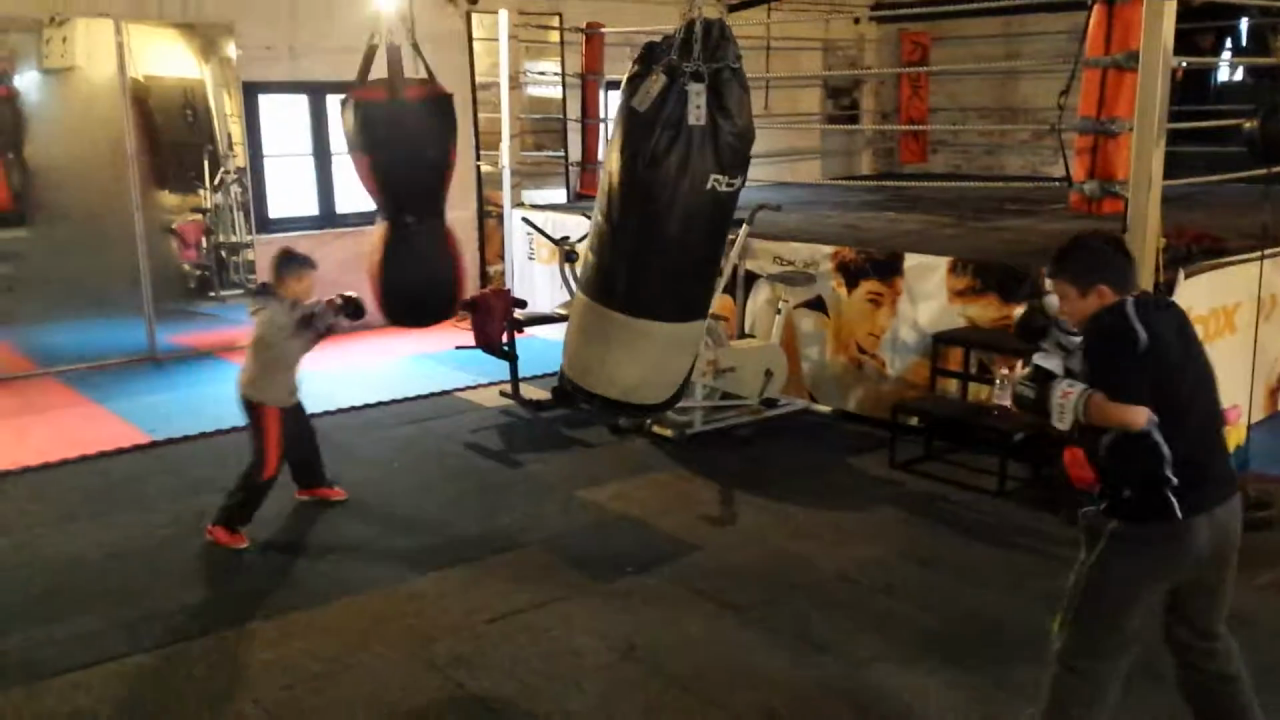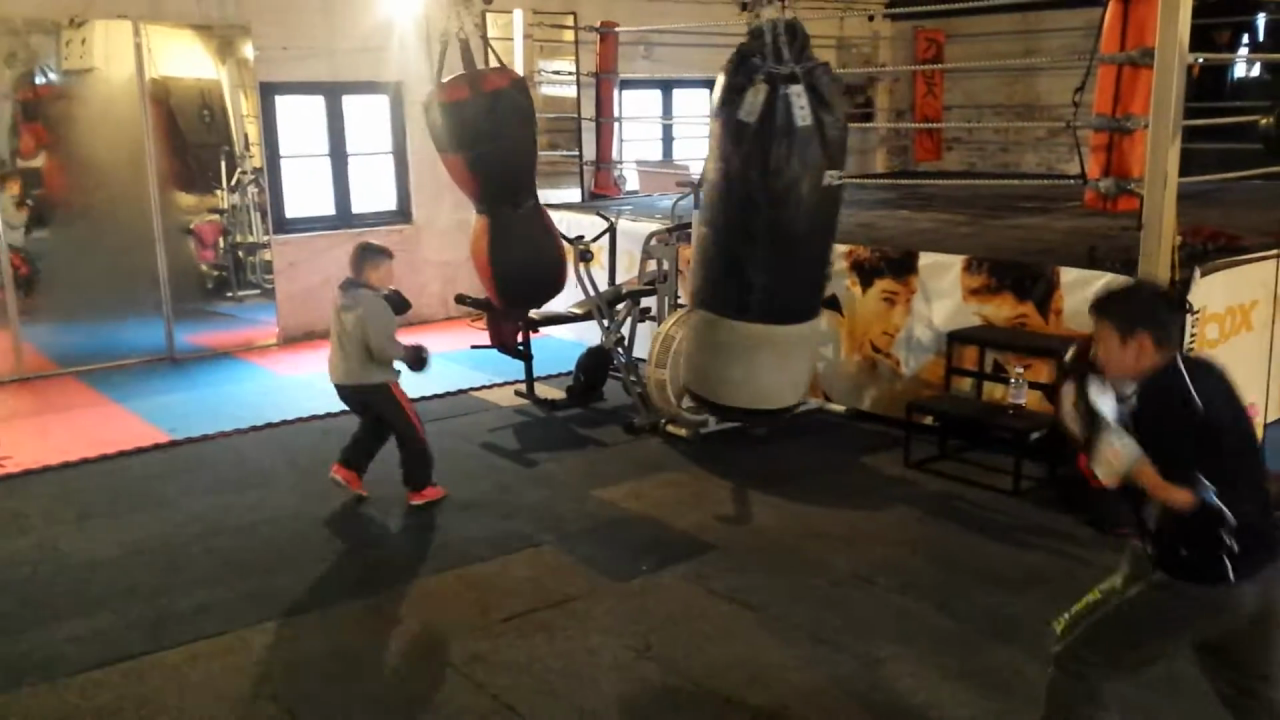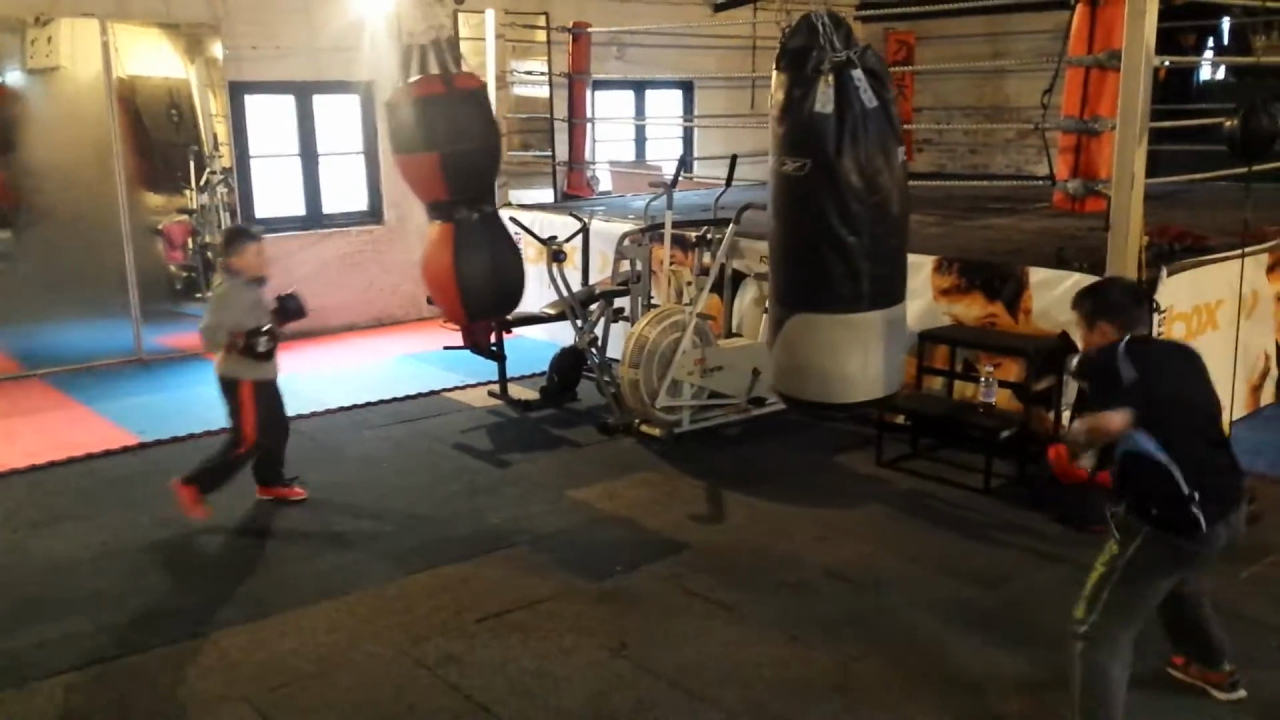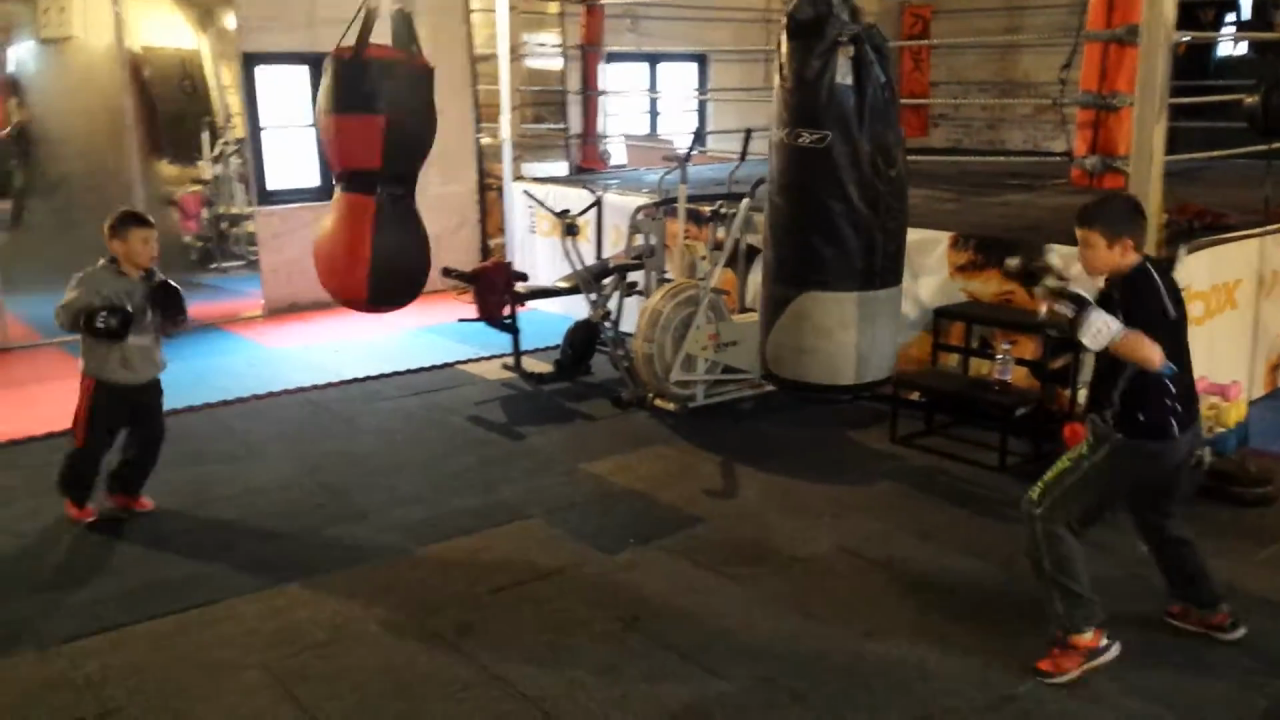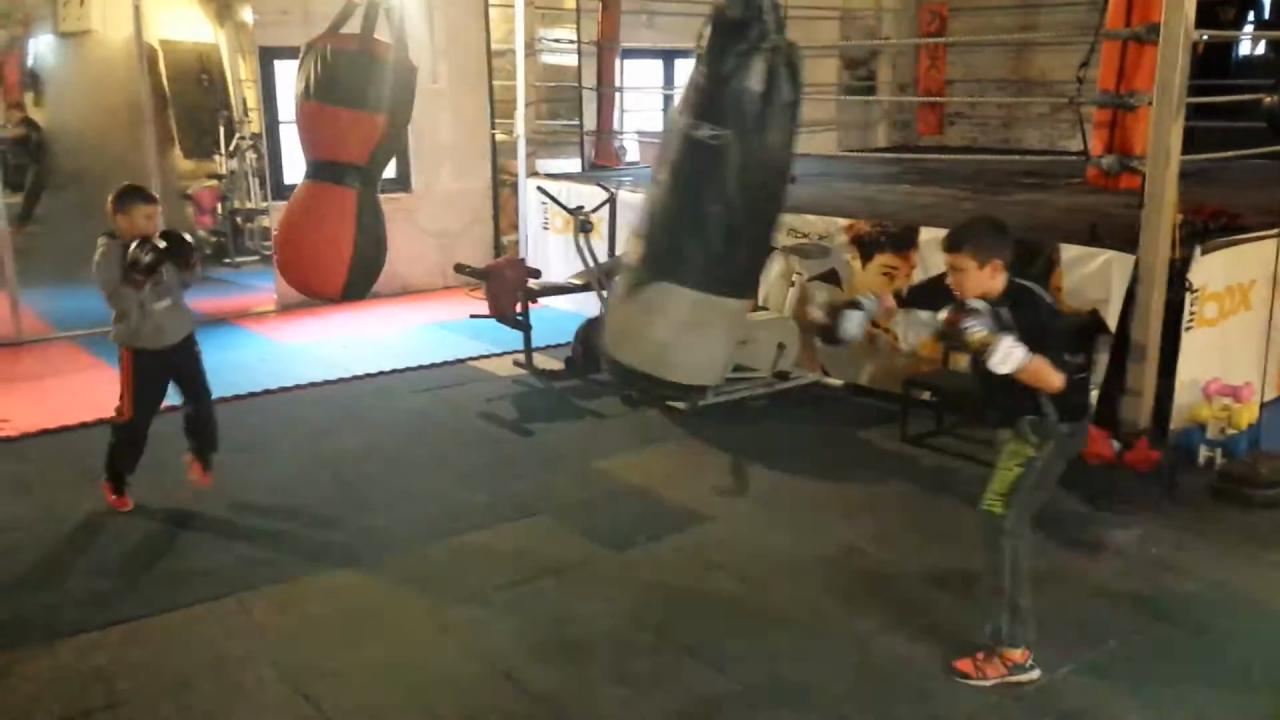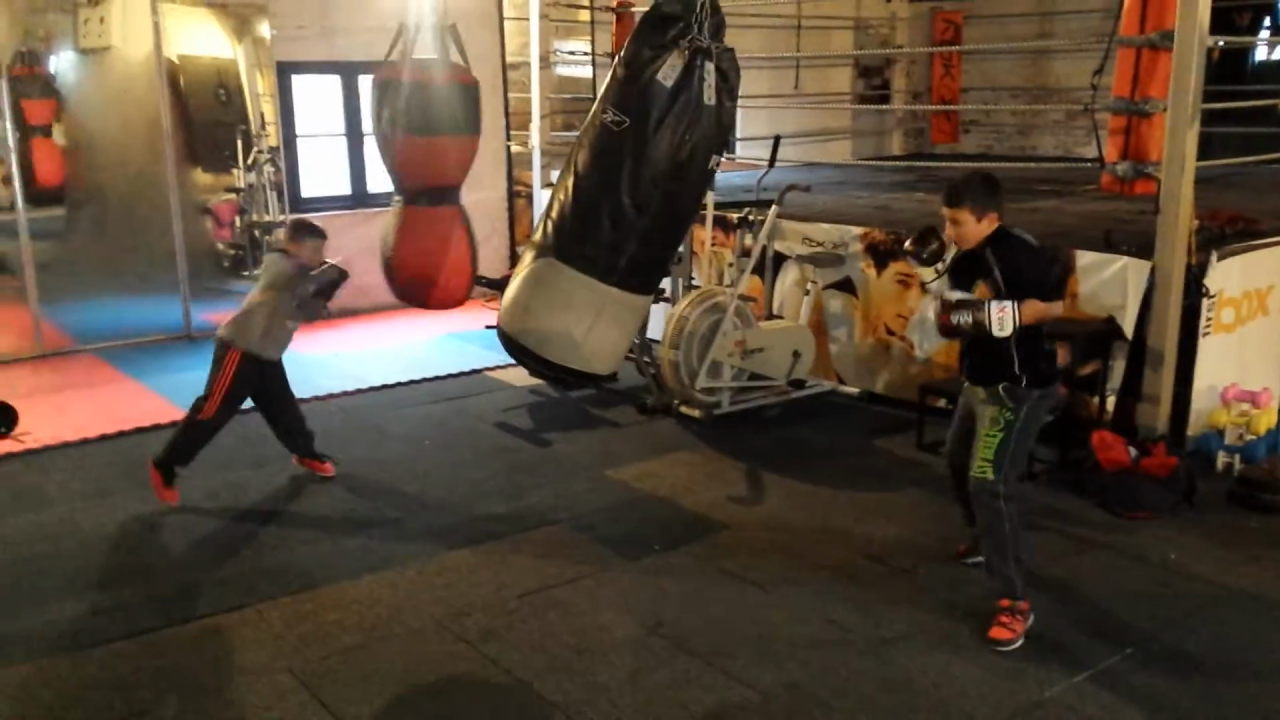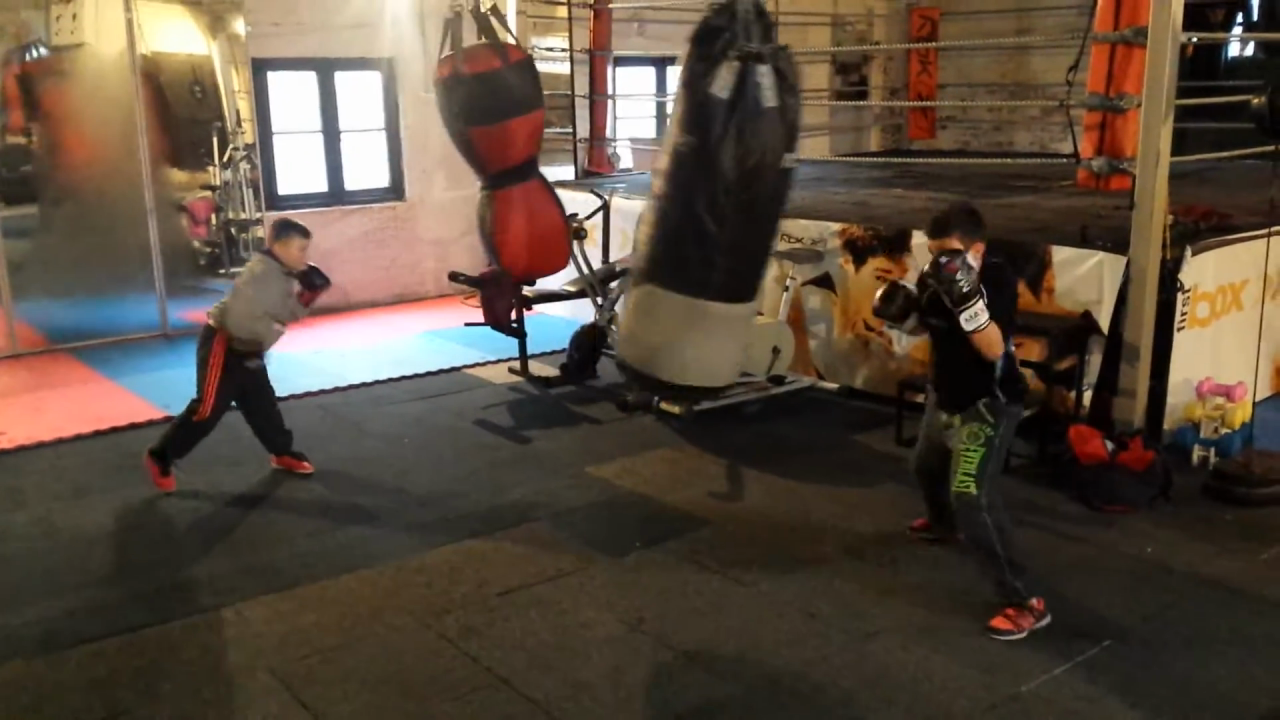
dt=0.5s
person 1, frame 1
left shoulder: (1111, 325)
right shoulder: (1168, 315)
left elbow: (1131, 415)
left wrist: (1066, 397)
left hip: (1150, 520)
right hip: (1219, 508)
left knee: (1085, 656)
right knee: (1205, 641)
person 1, frame 2
left shoulder: (1167, 394)
right shoulder: (1196, 375)
left elbow: (1180, 493)
left wrist: (1108, 445)
left hip: (1195, 578)
left knee: (1079, 657)
person 1, frame 3
left shoulder: (1105, 360)
right shoulder: (1182, 355)
left elbow: (1112, 422)
right elbow: (1177, 427)
left wrist: (1080, 431)
left hip: (1171, 520)
right hip: (1225, 510)
left knee: (1099, 634)
right knee: (1173, 579)
right ankle: (1214, 669)
person 1, frame 4
left shoulder: (1137, 284)
right shoulder: (1142, 278)
left elbow: (1152, 356)
left wrist: (1090, 320)
left hip: (1138, 435)
right hip: (1176, 431)
left knee: (1047, 513)
right knee: (1158, 520)
left ankle: (1083, 636)
right ankle: (1210, 612)
person 1, frame 5
left shoulder: (1032, 305)
right shoulder: (958, 291)
left elbow: (1053, 381)
right elbow: (906, 298)
left wrist: (993, 342)
right wrist: (861, 310)
left hip: (1053, 423)
right hip: (1020, 417)
left knee: (1001, 517)
right knee: (1026, 490)
left ankle: (1012, 652)
person 1, frame 6
left shoulder: (1019, 253)
right shoulder: (968, 252)
left elbow: (1053, 305)
right elbow: (952, 299)
left wrist: (987, 316)
left hip: (1020, 389)
right hip: (980, 382)
left knee: (989, 484)
right knee: (961, 464)
left ankle: (1015, 602)
right ankle: (988, 538)
person 1, frame 7
left shoulder: (997, 281)
right shoulder: (936, 276)
left elbow: (993, 348)
right elbow: (919, 322)
left wrist: (967, 297)
right wrist: (900, 305)
left hip: (987, 406)
right hip: (945, 400)
left knee: (970, 498)
right knee: (927, 468)
left ankle: (1024, 601)
right ankle: (943, 523)
person 2, frame 1
left shoulder: (289, 307)
right shoulder: (274, 315)
left elbow: (310, 312)
right elbow: (287, 350)
left wrist: (332, 307)
right wrist: (314, 329)
left hip: (280, 394)
right hip: (266, 398)
left knee: (303, 437)
right knee: (266, 464)
left ankle: (311, 484)
right ankle: (224, 525)
person 2, frame 2
left shoulder: (348, 298)
right shoulder: (372, 304)
right elbow: (382, 347)
left wrist: (388, 312)
right wrist: (411, 353)
left hip: (344, 381)
right hip: (370, 382)
left knee: (375, 423)
right knee: (409, 429)
left ankle: (348, 466)
right ankle: (420, 486)
person 2, frame 3
left shoulder: (250, 288)
right shoulder: (231, 292)
right elbow: (209, 333)
left wrist: (277, 317)
right wrist: (239, 341)
left hip: (259, 375)
right hip: (243, 379)
left knee: (275, 429)
right knee: (247, 441)
left ankle: (272, 483)
right ankle: (192, 487)
person 2, frame 4
left shoulder: (156, 282)
right shoulder: (93, 279)
left elbow: (169, 328)
right elbow: (64, 315)
left wrist: (174, 314)
right wrist: (88, 320)
left hip: (147, 379)
right hip: (105, 381)
left knee: (150, 441)
right knee: (90, 444)
left ankle: (122, 490)
right ankle: (73, 495)
person 2, frame 5
left shoulder: (158, 248)
right shoulder: (109, 256)
left elbow: (181, 281)
right elbow: (118, 299)
left wrist: (183, 263)
right wrist: (140, 273)
left hip: (181, 340)
right hip: (141, 350)
left knee: (200, 400)
right knee: (134, 418)
left ankle: (201, 454)
right ankle: (116, 480)
person 2, frame 6
left shoulder: (297, 275)
right shoulder: (281, 265)
left elbow: (311, 313)
right elbow: (282, 279)
left wrist: (323, 293)
right wrist: (310, 278)
left hip: (267, 357)
right hip: (242, 352)
left knee: (285, 410)
right knee: (212, 413)
left ankle: (306, 453)
right ankle: (165, 468)
person 2, frame 7
left shoulder: (284, 276)
right shoulder: (263, 272)
left elbow: (290, 315)
right elbow: (241, 311)
left wrist: (309, 293)
right wrist: (246, 347)
left hip: (250, 349)
right hip: (224, 343)
left knee: (264, 405)
right knee: (208, 409)
left ankle: (282, 453)
right ankle: (160, 457)
